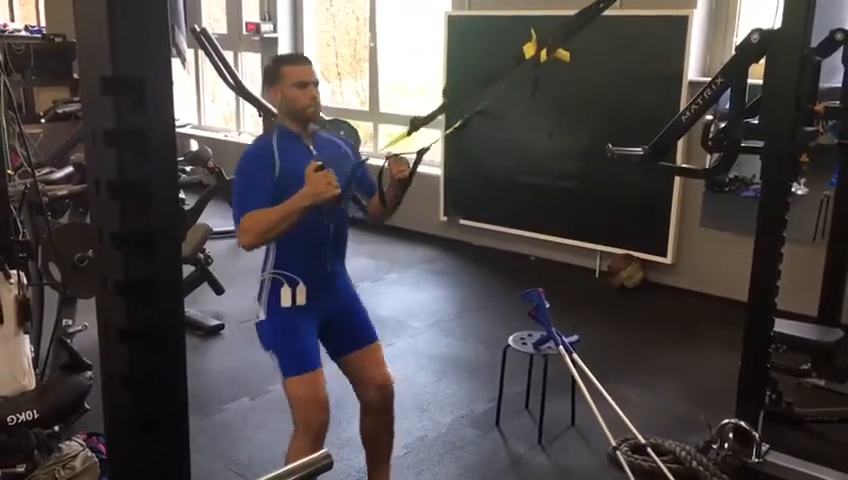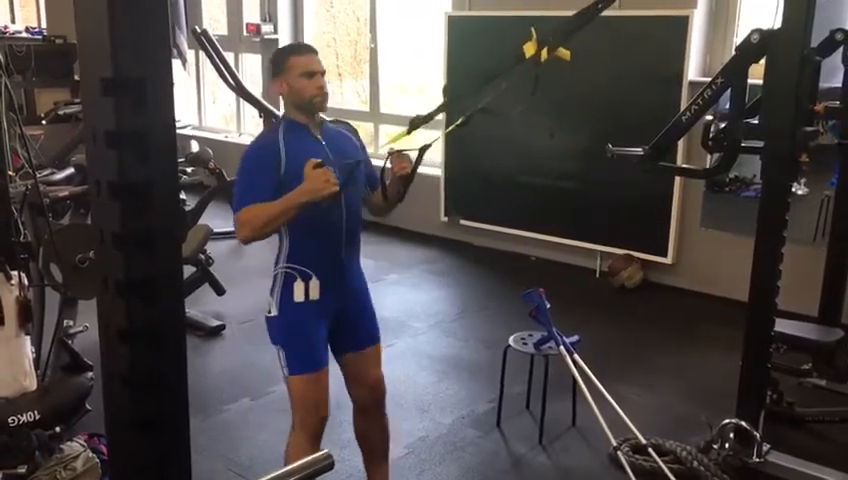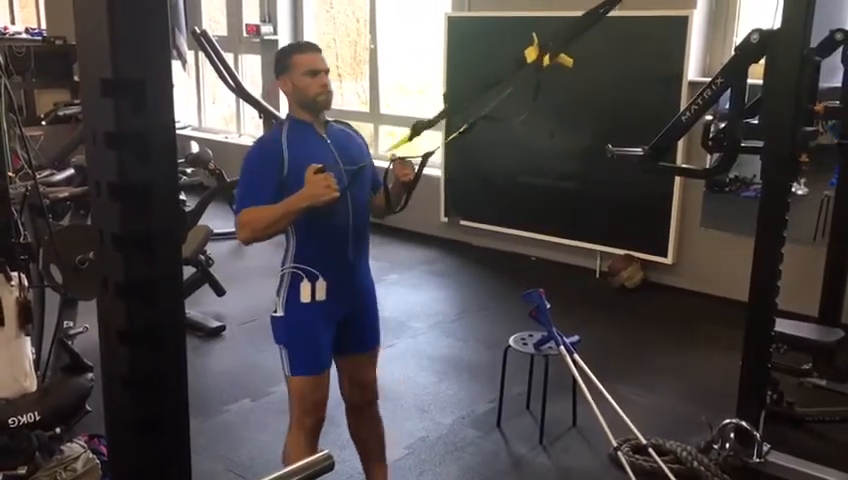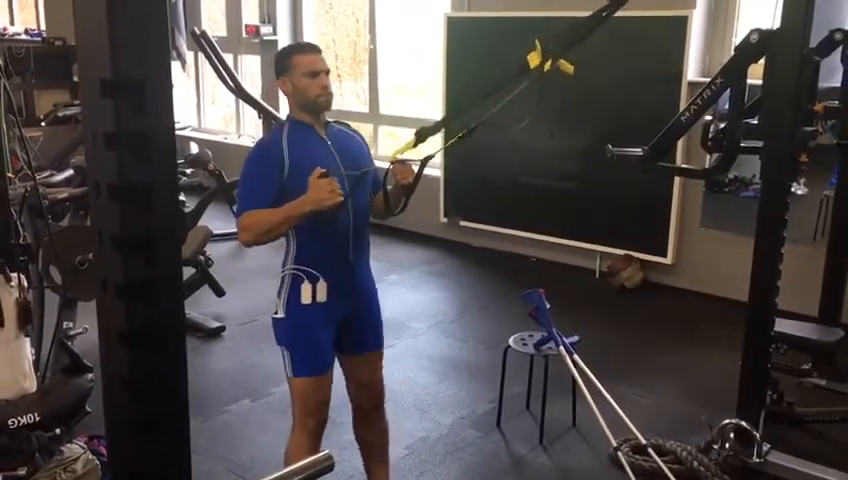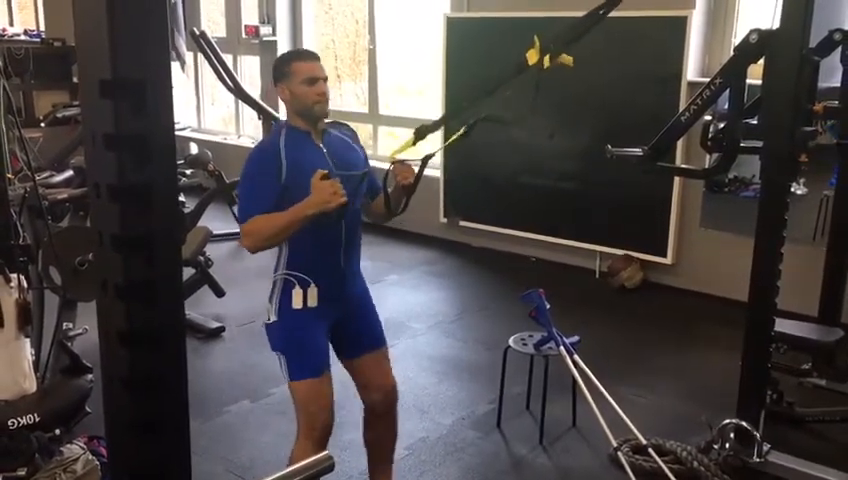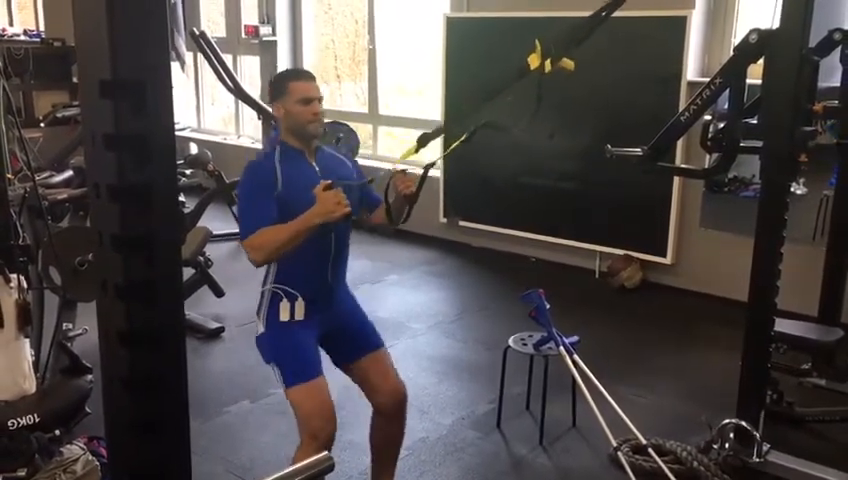
dt=0.2s
person 1, frame 1
left shoulder: (339, 147)
right shoulder: (261, 156)
left elbow: (378, 212)
right elbow: (248, 234)
left wrist: (396, 183)
right wrist: (306, 196)
left hip: (337, 288)
right hip: (288, 297)
left knee: (380, 392)
right knee: (313, 419)
person 1, frame 2
left shoulder: (346, 139)
right shoulder: (268, 149)
left elbow: (379, 206)
right elbow: (245, 228)
left wrist: (398, 179)
right wrist: (303, 193)
left hip: (350, 285)
right hip: (300, 292)
left knee: (371, 396)
right knee: (311, 418)
person 1, frame 3
left shoulder: (351, 138)
right shoulder: (272, 148)
left elbow: (377, 207)
right elbow: (245, 228)
left wrist: (399, 185)
right wrist: (304, 198)
left hip: (357, 286)
right hip: (307, 292)
left knee: (364, 400)
right knee: (308, 418)
person 1, frame 4
left shoulder: (351, 139)
right shoulder: (273, 150)
left elbow: (376, 208)
right elbow: (247, 231)
left wrist: (399, 187)
right wrist: (307, 202)
left hip: (359, 287)
right hip: (307, 293)
left knee: (370, 400)
right knee: (310, 420)
person 1, frame 5
left shoulder: (348, 142)
right shoulder: (269, 155)
left elbow: (377, 211)
right elbow: (251, 237)
left wrist: (400, 188)
right wrist: (312, 204)
left hip: (351, 290)
right hip: (300, 298)
left knee: (383, 398)
right knee: (316, 425)
person 1, frame 6
left shoulder: (341, 162)
right shoulder: (263, 171)
left elbow: (379, 222)
right elbow: (257, 250)
left wrist: (401, 199)
right wrist: (316, 215)
left hip: (337, 301)
right hip: (288, 311)
left knee: (392, 398)
right knee: (320, 430)
